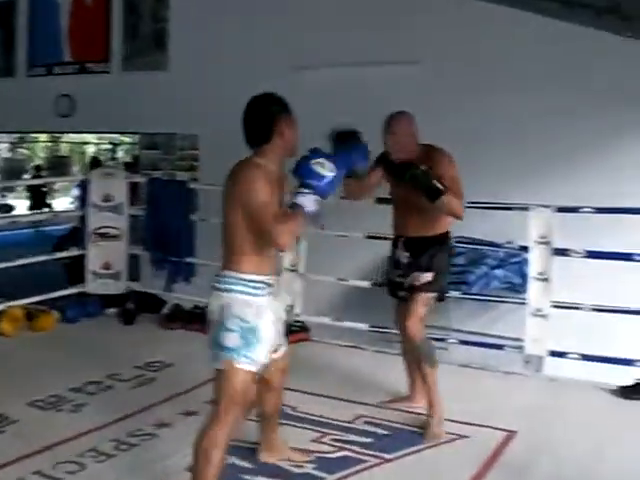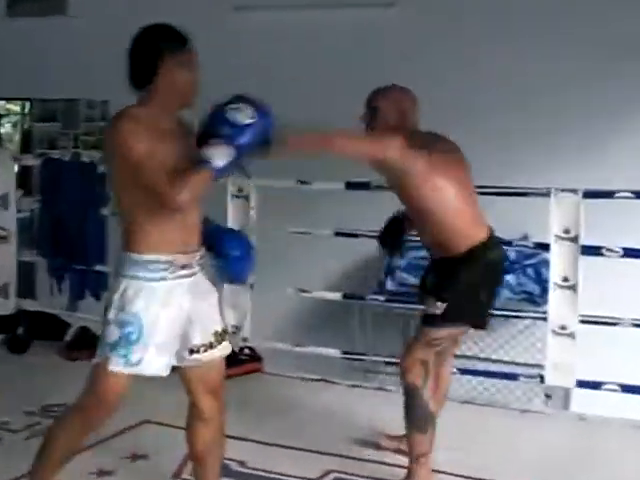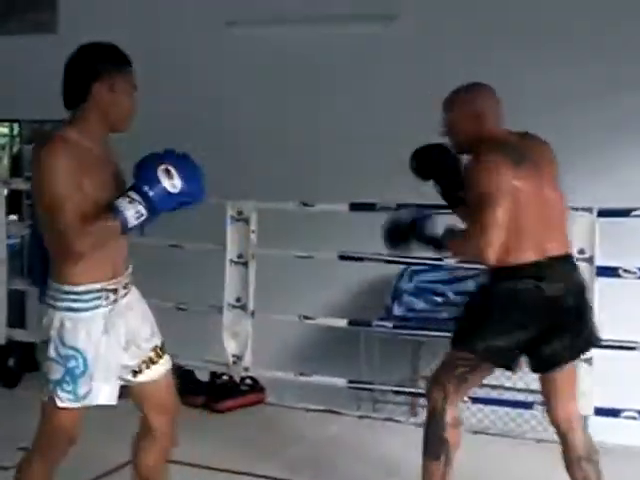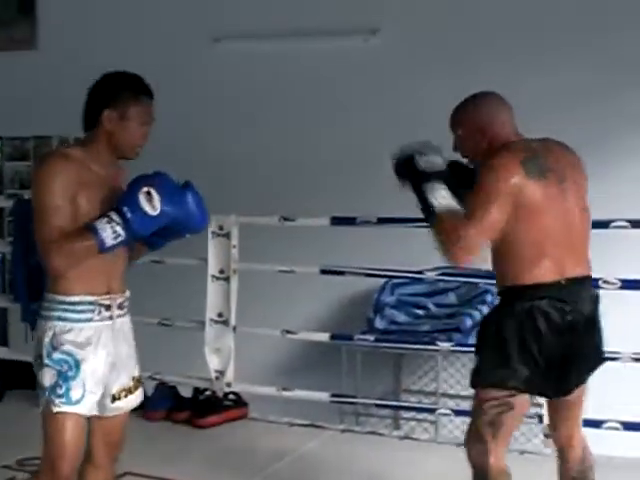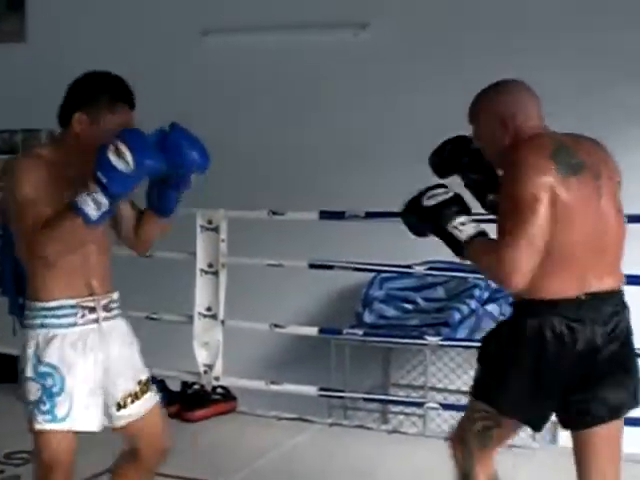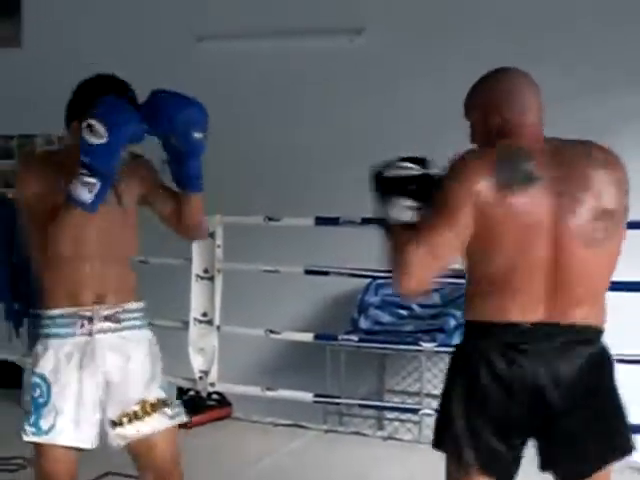
dt=0.4s
person 1, frame 1
left shoulder: (267, 172)
right shoulder: (253, 175)
right elbow: (281, 237)
right wrist: (313, 190)
left hip: (259, 293)
right hip: (243, 296)
left knee: (274, 374)
right knee: (229, 409)
left ankle: (271, 445)
person 1, frame 2
left shoulder: (178, 128)
right shoulder: (128, 129)
right elbow: (176, 197)
right wrist: (224, 148)
left hip: (190, 278)
right hip: (148, 281)
left knee: (210, 398)
right knee: (96, 408)
person 1, frame 3
left shoulder: (100, 149)
right shoulder: (57, 155)
right elbow: (78, 241)
left wrist: (157, 200)
right wrist: (143, 199)
left hip: (124, 301)
right hip: (80, 311)
left knee: (163, 415)
right knee: (56, 439)
person 1, frame 4
left shoulder: (115, 173)
right shoulder: (58, 169)
right elbow: (56, 257)
left wrist: (158, 231)
right wrist: (124, 221)
left hip: (116, 321)
right hip: (72, 324)
person 1, frame 5
left shoulder: (107, 168)
left elbow: (140, 240)
right elbow: (47, 250)
left wrist: (167, 193)
right wrist: (103, 189)
left hip: (109, 324)
right hip: (57, 329)
left knee: (153, 447)
person 1, frame 6
left shoulder: (136, 171)
right shoulder: (36, 174)
left elbow: (193, 227)
right elbow: (59, 246)
left wrist: (187, 162)
right wrist: (93, 170)
left hip: (129, 335)
right hip: (65, 339)
person 2, frame 1
left shoulder: (437, 159)
right shoulder: (387, 161)
left elbow: (458, 210)
right elbow: (355, 192)
left wrist: (426, 184)
left hip: (431, 248)
right hip: (403, 248)
left knee: (413, 325)
right knee: (405, 323)
left ankle: (436, 406)
right ankle: (416, 393)
person 2, frame 2
left shoulder: (398, 146)
right shoulder: (439, 145)
left elbow: (330, 142)
left wrist: (269, 140)
right wrist: (410, 220)
left hip: (471, 269)
right hip: (482, 258)
left knee: (416, 366)
right knee: (438, 351)
right ankle: (418, 437)
person 2, frame 3
left shoulder: (490, 163)
right shoulder: (536, 147)
left elbow: (486, 249)
left wrist: (434, 234)
right wrist: (456, 186)
left hip: (516, 291)
right hip: (563, 285)
left knee: (443, 393)
right knee: (565, 415)
person 2, frame 4
left shoulder: (503, 167)
right shoulder: (563, 155)
left elbow: (459, 252)
left wrist: (435, 190)
right wrist: (473, 200)
left hip: (531, 314)
right hip: (579, 305)
left knee: (485, 448)
right knee: (568, 432)
person 2, frame 5
left shoulder: (530, 161)
right shoulder: (596, 154)
left elbow: (513, 273)
left wrist: (455, 224)
left hip: (548, 332)
left knee: (470, 447)
person 2, frame 6
left shoulder: (479, 171)
right shoulder: (606, 167)
left elbow: (409, 280)
left wrist: (399, 209)
left hip: (496, 364)
right hip: (580, 362)
